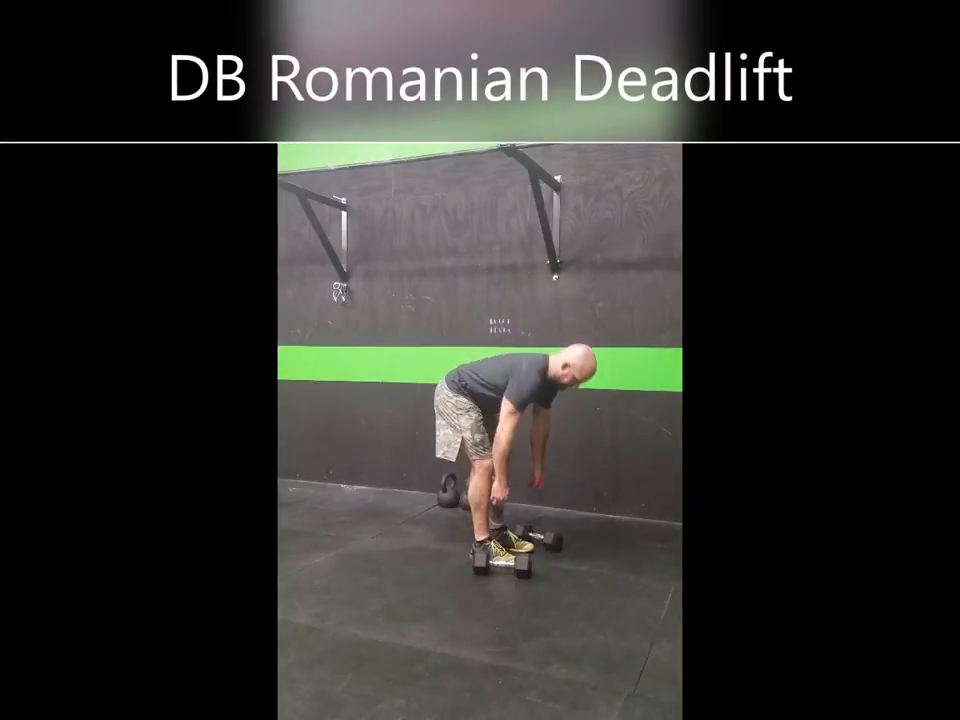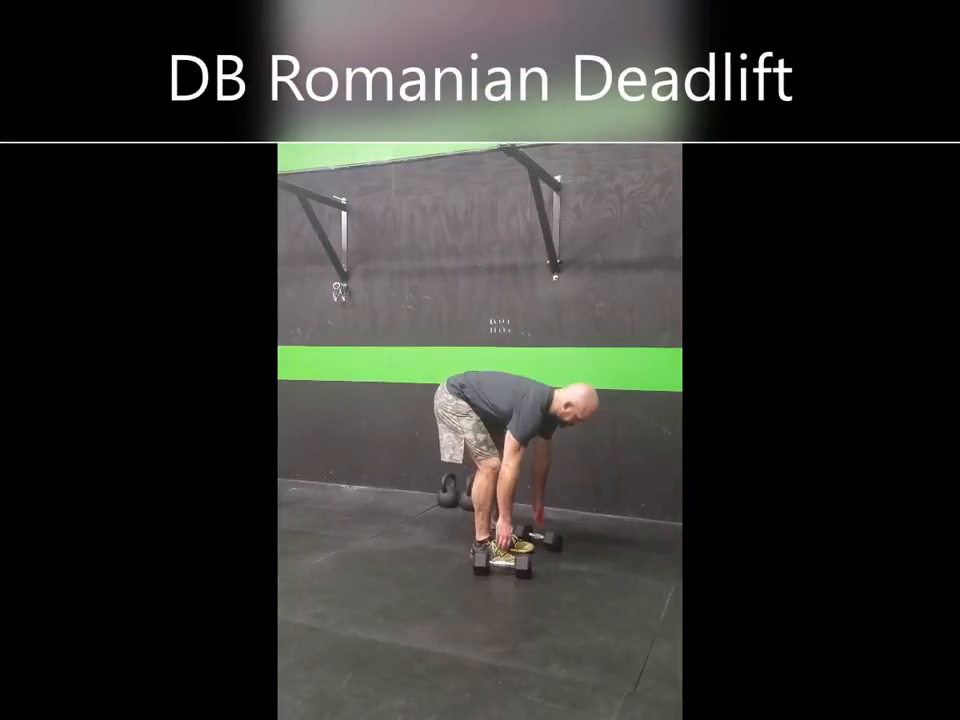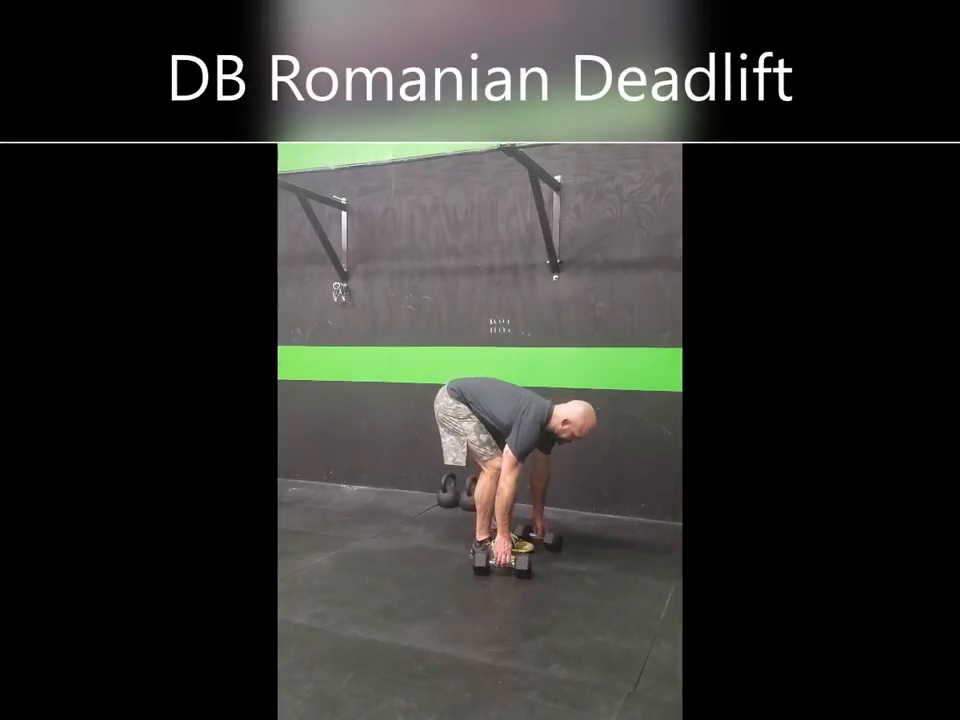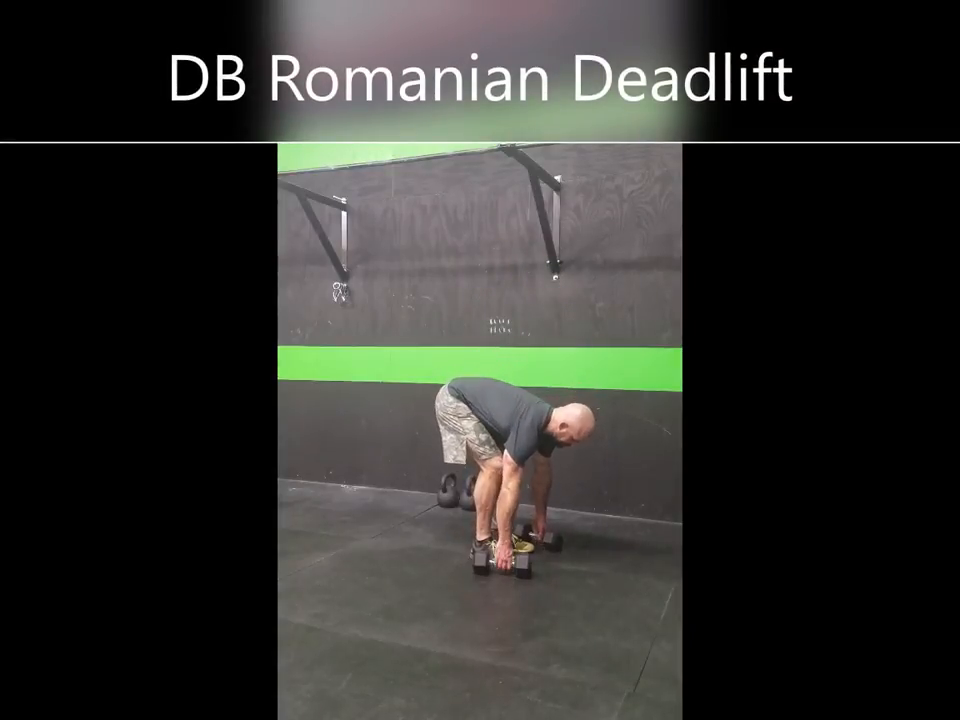
dt=0.3s
person 1, frame 1
left shoulder: (548, 378)
right shoulder: (529, 376)
left elbow: (541, 423)
right elbow: (505, 431)
left wrist: (538, 466)
right wrist: (501, 482)
left hip: (479, 400)
right hip: (456, 396)
left knee: (495, 464)
right knee: (484, 465)
left ankle: (497, 531)
right ankle: (482, 543)
person 1, frame 2
left shoulder: (548, 408)
right shoulder: (532, 410)
left elbow: (542, 456)
right elbow: (509, 467)
left wrist: (538, 502)
right wrist: (505, 520)
left hip: (474, 402)
right hip: (453, 399)
left knee: (501, 461)
right knee: (490, 465)
left ankle: (498, 532)
right ankle: (482, 543)
person 1, frame 3
left shoulder: (548, 421)
right shoulder: (530, 424)
left elbow: (541, 471)
right elbow: (507, 482)
left wrist: (538, 515)
right wrist: (502, 536)
left hip: (470, 401)
right hip: (453, 403)
left knee: (505, 466)
right knee: (494, 466)
left ankle: (496, 533)
right ankle: (482, 543)
person 1, frame 4
left shoulder: (546, 423)
right shoulder: (528, 429)
left elbow: (542, 473)
right elbow: (509, 488)
left wrist: (541, 518)
right wrist: (505, 545)
left hip: (474, 402)
right hip: (454, 401)
left knee: (507, 469)
right knee: (494, 466)
left ankle: (498, 536)
right ankle: (482, 543)
